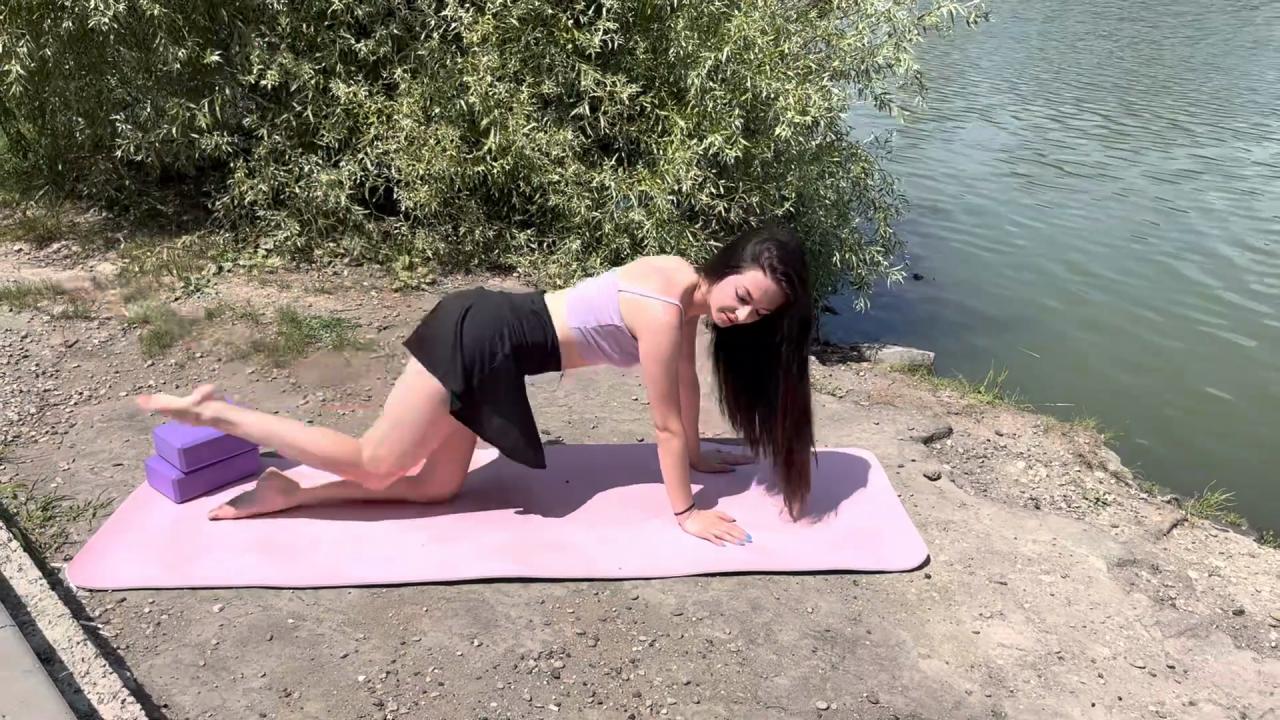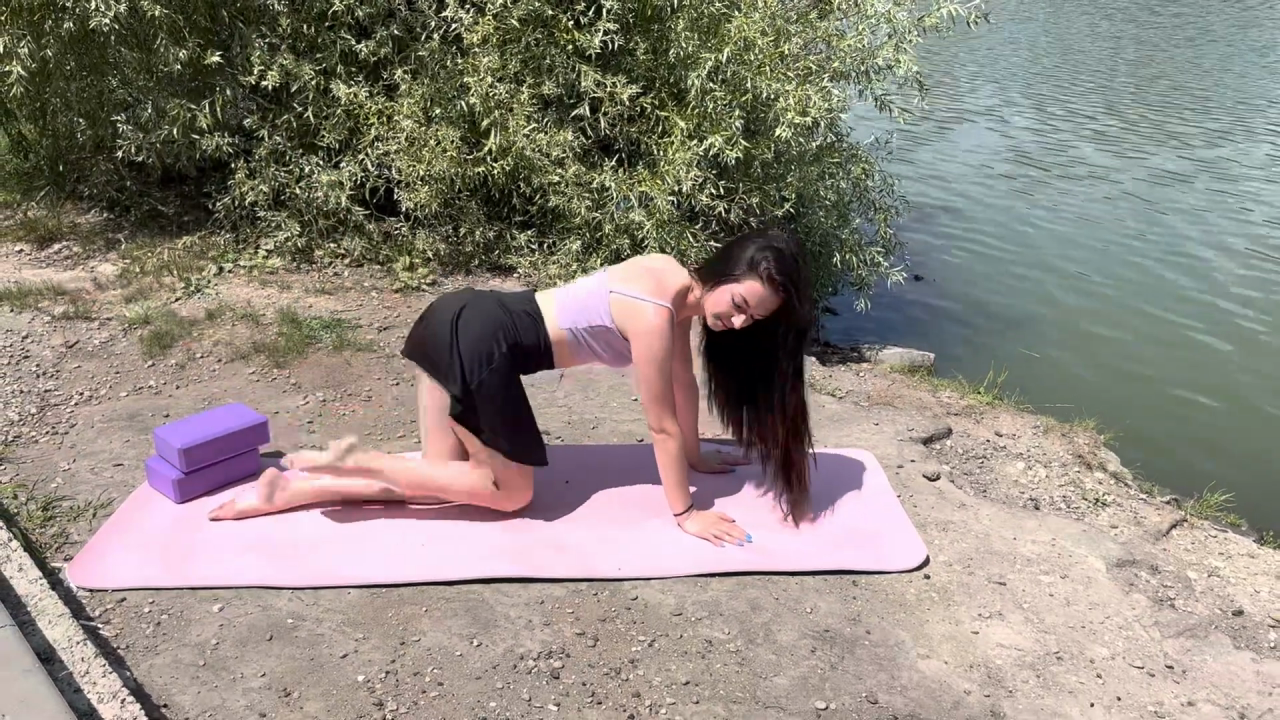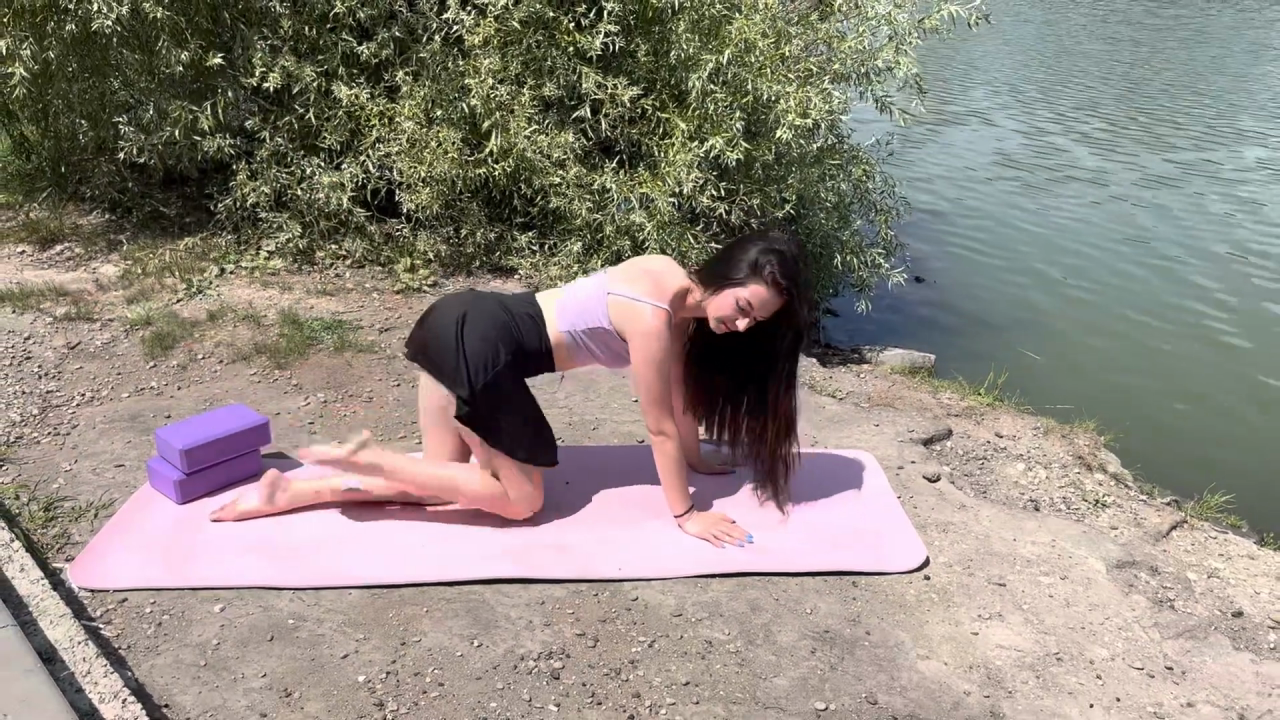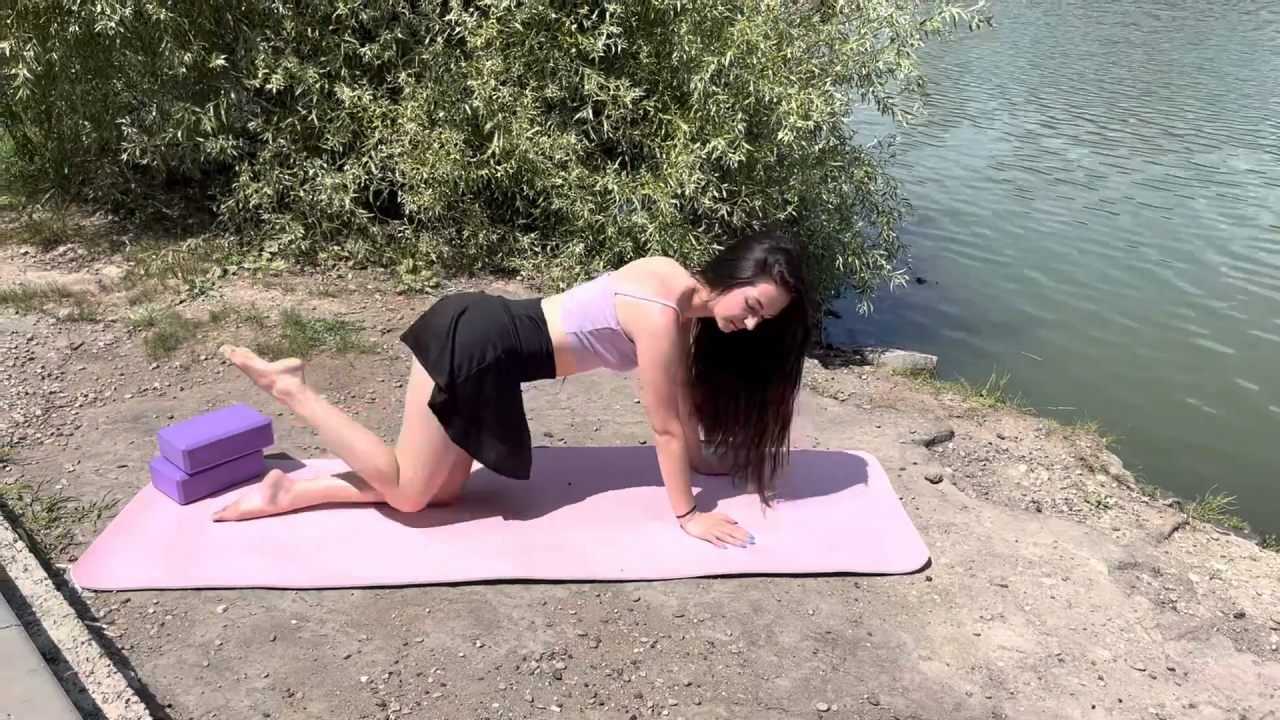
dt=0.2s
person 1, frame 1
left shoulder: (683, 277)
right shoulder: (664, 308)
left elbow: (682, 385)
right elbow: (665, 420)
left wrist: (694, 457)
right wrist: (683, 509)
left hip: (481, 324)
right hip: (479, 345)
left knee: (443, 482)
right knee: (374, 465)
left ankle: (278, 487)
right ankle: (214, 412)
person 1, frame 2
left shoulder: (676, 279)
right shoulder: (654, 314)
left elbow: (682, 383)
right elbow: (661, 422)
left wrist: (694, 454)
right wrist: (684, 511)
left hip: (467, 322)
right hip: (476, 342)
left knee: (443, 474)
right knee: (510, 492)
left ankle: (286, 489)
right ankle: (356, 461)
person 1, frame 3
left shoulder: (674, 279)
right shoulder: (654, 315)
left elbow: (682, 387)
right elbow: (660, 425)
left wrist: (695, 456)
right wrist: (685, 512)
left hip: (471, 324)
right hip: (480, 346)
left knee: (445, 476)
right knee: (520, 500)
left ankle: (285, 490)
right ankle: (365, 458)
person 1, frame 4
left shoulder: (677, 281)
right shoulder: (661, 314)
left elbow: (682, 388)
right elbow: (665, 425)
left wrist: (699, 456)
right wrist: (687, 513)
left hip: (483, 330)
right hip: (475, 345)
left knee: (440, 485)
right knee: (411, 494)
left ankle: (287, 490)
right ankle: (291, 386)
